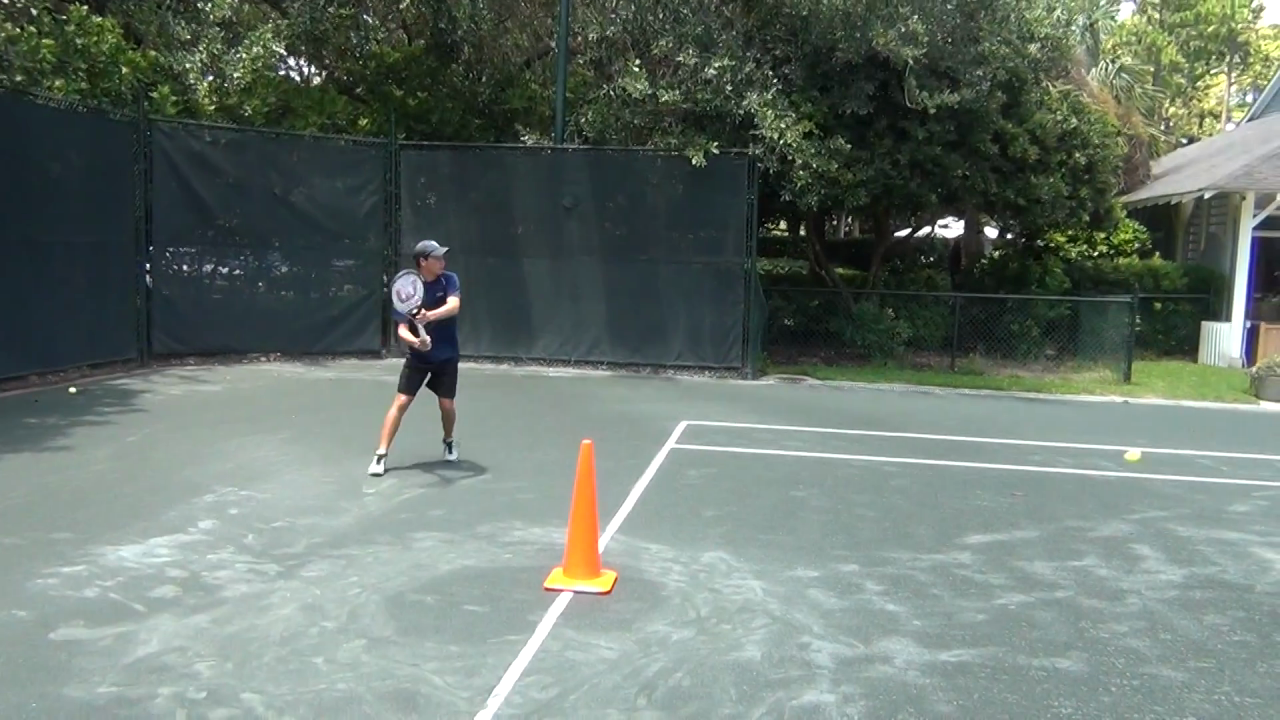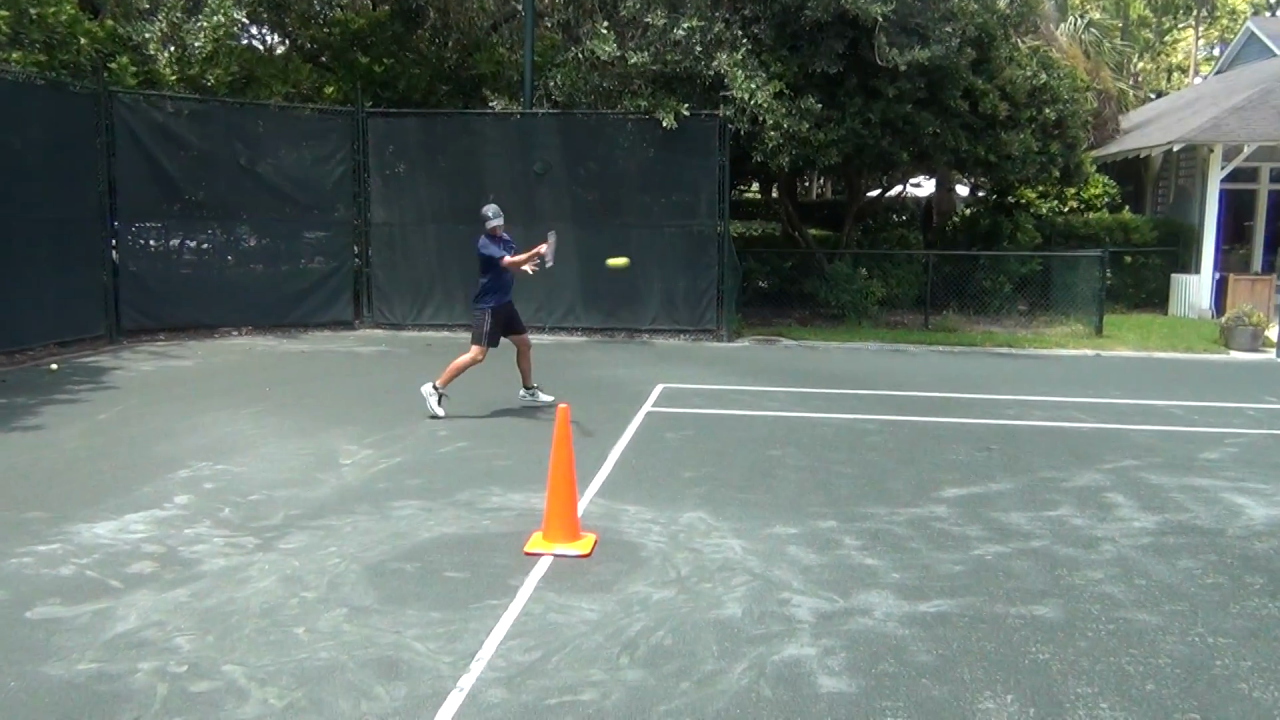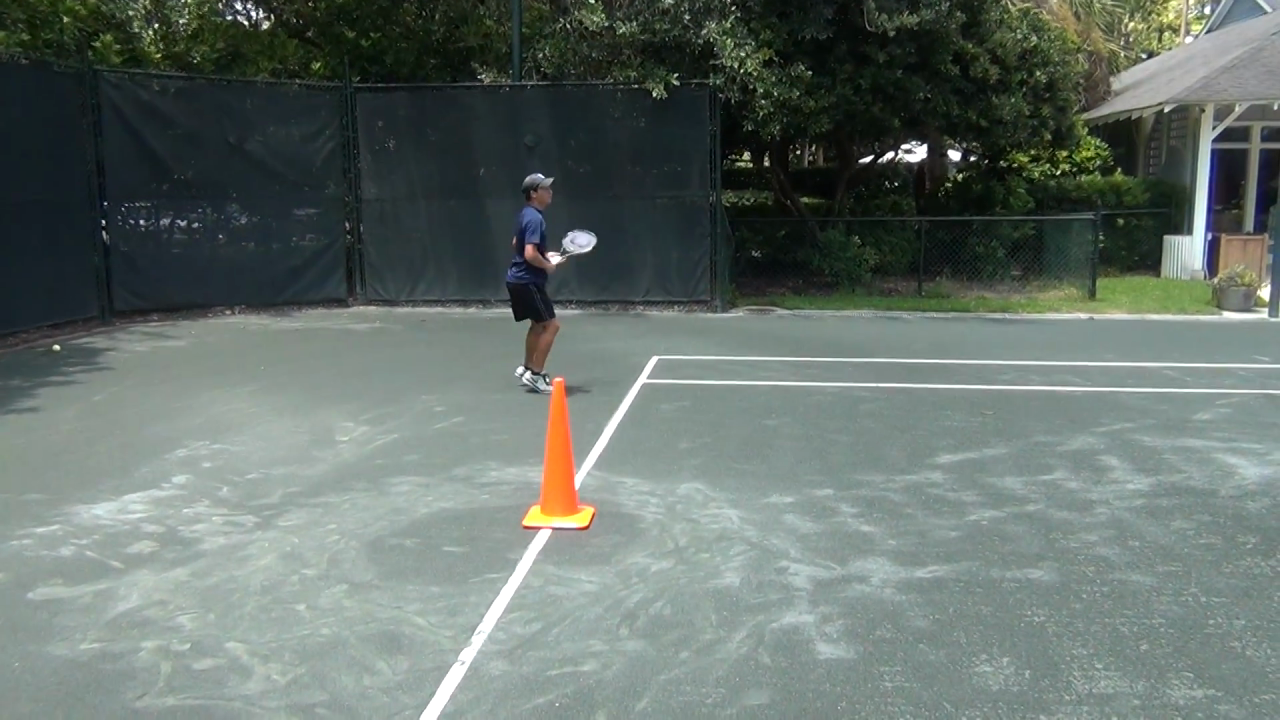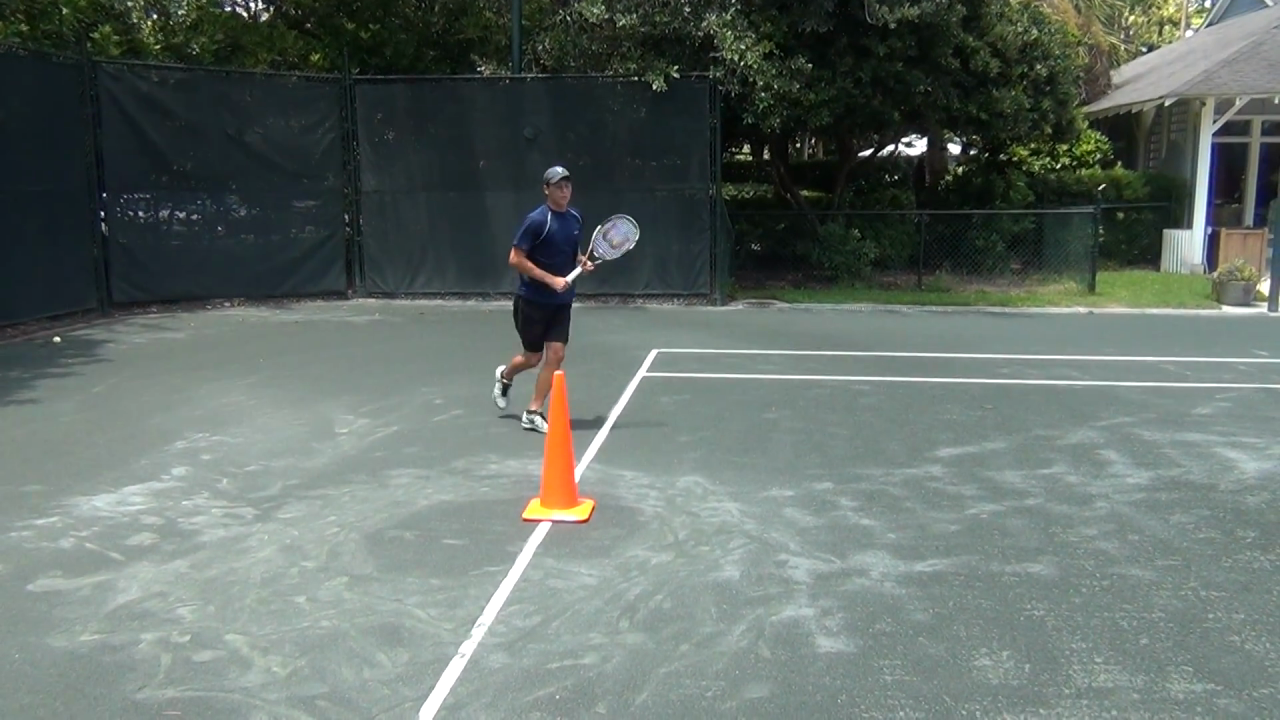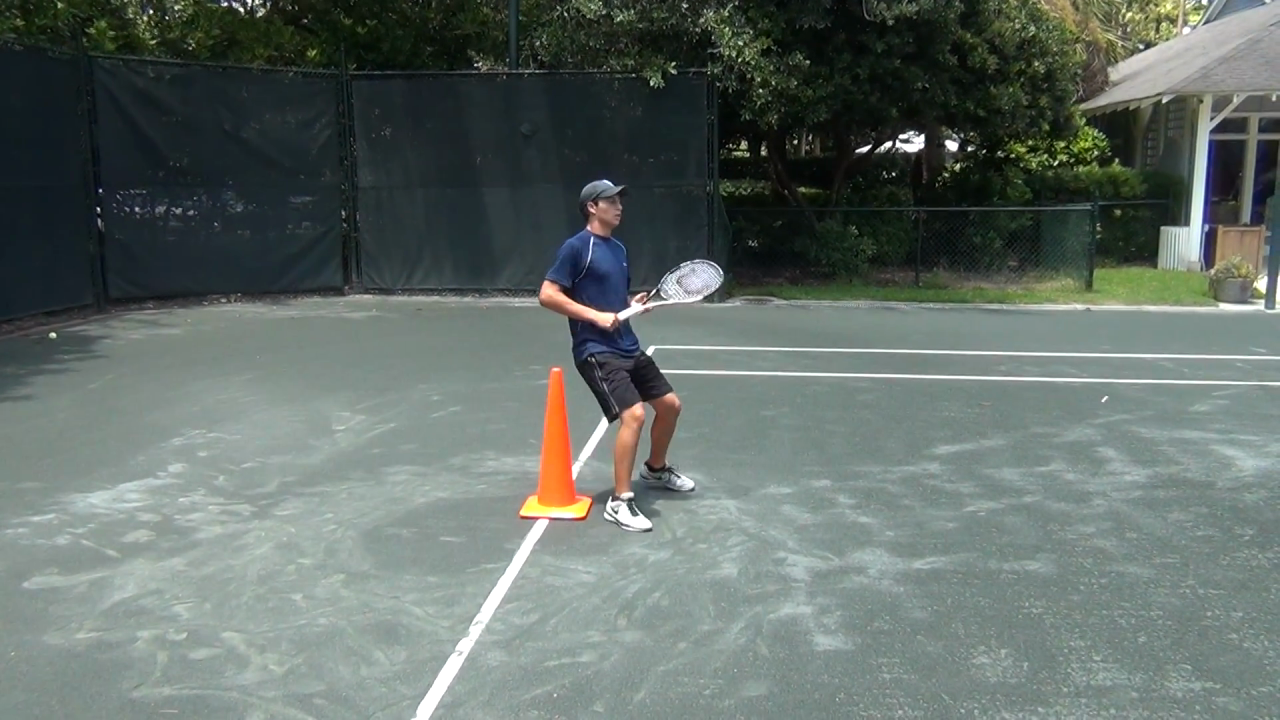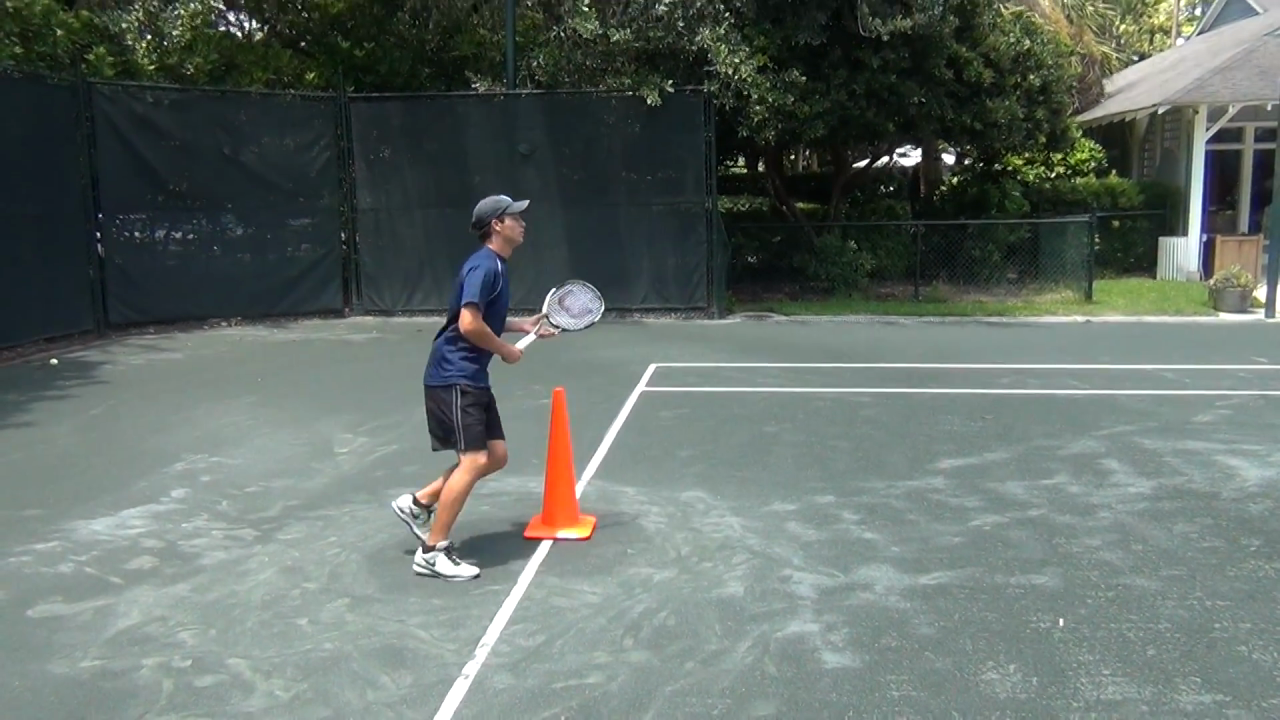
dt=0.7s
person 1, frame 1
left shoulder: (449, 280)
left elbow: (454, 306)
right elbow: (402, 330)
left wrist: (431, 316)
right wrist: (415, 341)
left hip: (447, 356)
right hip: (418, 355)
left knee: (447, 406)
right knee: (400, 403)
left ankle: (448, 442)
right ankle: (381, 455)
person 1, frame 2
left shoulder: (504, 237)
right shoulder: (485, 244)
right elbow: (508, 262)
left wrist: (521, 265)
right wrist: (533, 254)
left hip: (504, 303)
right hip: (489, 306)
left knee: (524, 344)
right knee: (477, 355)
left ankle: (529, 390)
right ankle: (436, 389)
person 1, frame 3
left shoulder: (527, 214)
right shoulder: (535, 219)
left elbow: (516, 243)
right elbow: (530, 254)
left wrist: (545, 255)
right wrist: (547, 266)
left hip: (517, 280)
right hip: (527, 281)
left knee: (537, 324)
right knee: (552, 326)
left ankle: (527, 368)
right ankle: (534, 373)
person 1, frame 4
left shoulder: (575, 218)
right shoulder: (536, 220)
right elbow: (515, 259)
left wrist: (582, 260)
right wrist: (550, 279)
left hip: (562, 300)
right hip: (532, 299)
left knee: (557, 355)
right knee: (532, 357)
left ankle: (534, 413)
right ankle: (504, 376)
person 1, frame 5
left shoulder: (619, 248)
right shoulder: (575, 247)
right elbow: (547, 295)
left wrist: (633, 303)
right wrist: (594, 316)
left hip: (628, 347)
right hip: (597, 350)
left knee: (670, 405)
right knee: (634, 414)
left ankle: (657, 468)
right ankle: (620, 500)
person 1, frame 6
left shoulder: (497, 265)
right shoulder: (484, 267)
right elbow: (469, 325)
left wrist: (526, 325)
right wrist: (506, 351)
left hip: (468, 377)
right hip: (455, 377)
left knee: (496, 455)
right knee: (477, 459)
left ankle: (418, 504)
right ankle: (432, 551)
